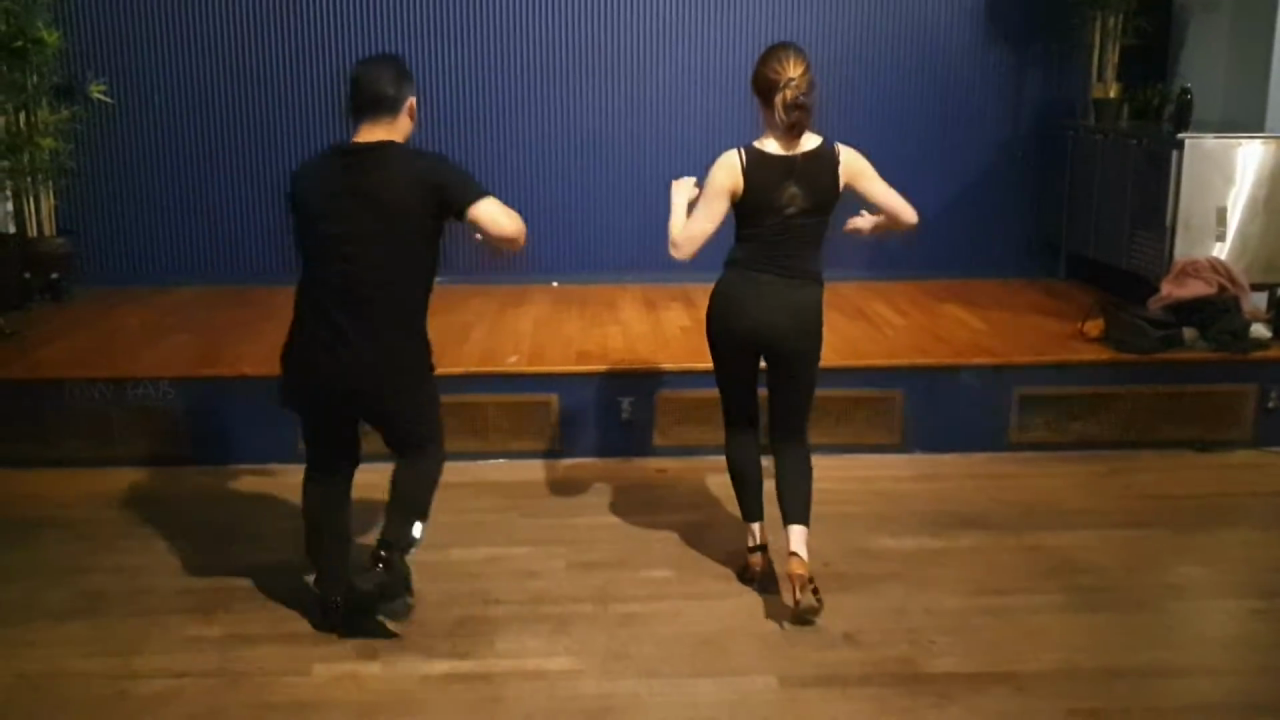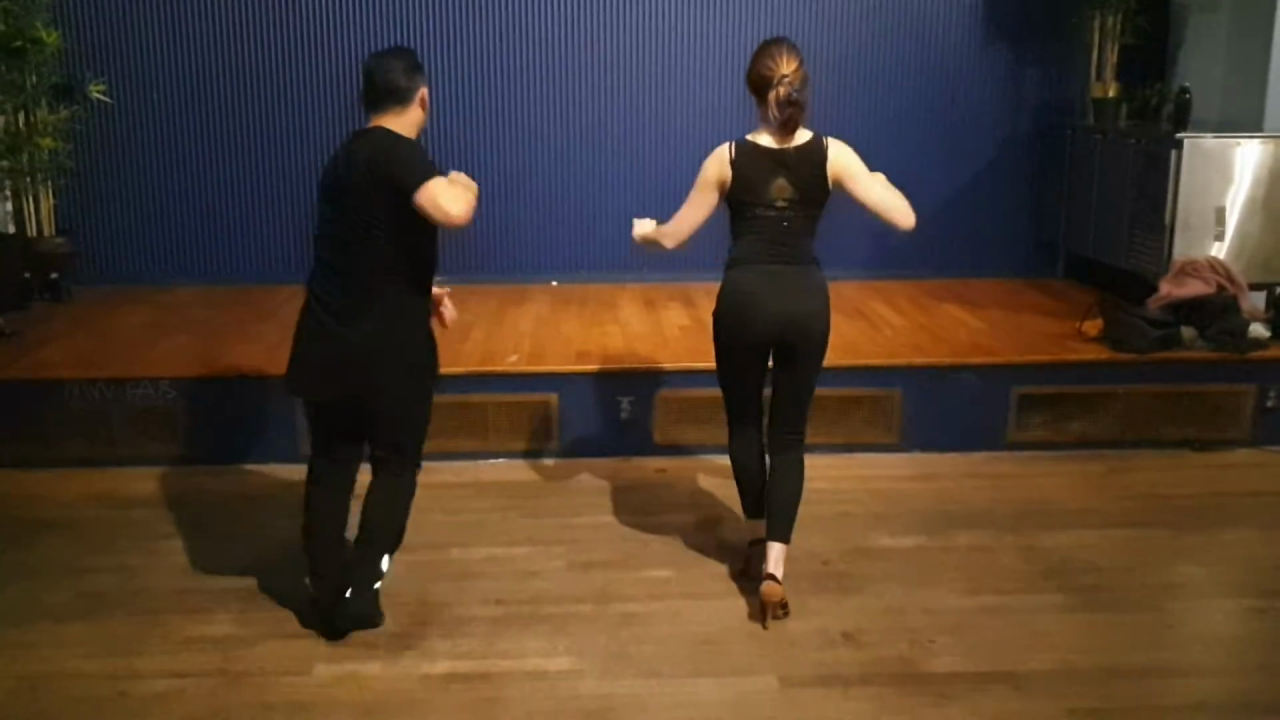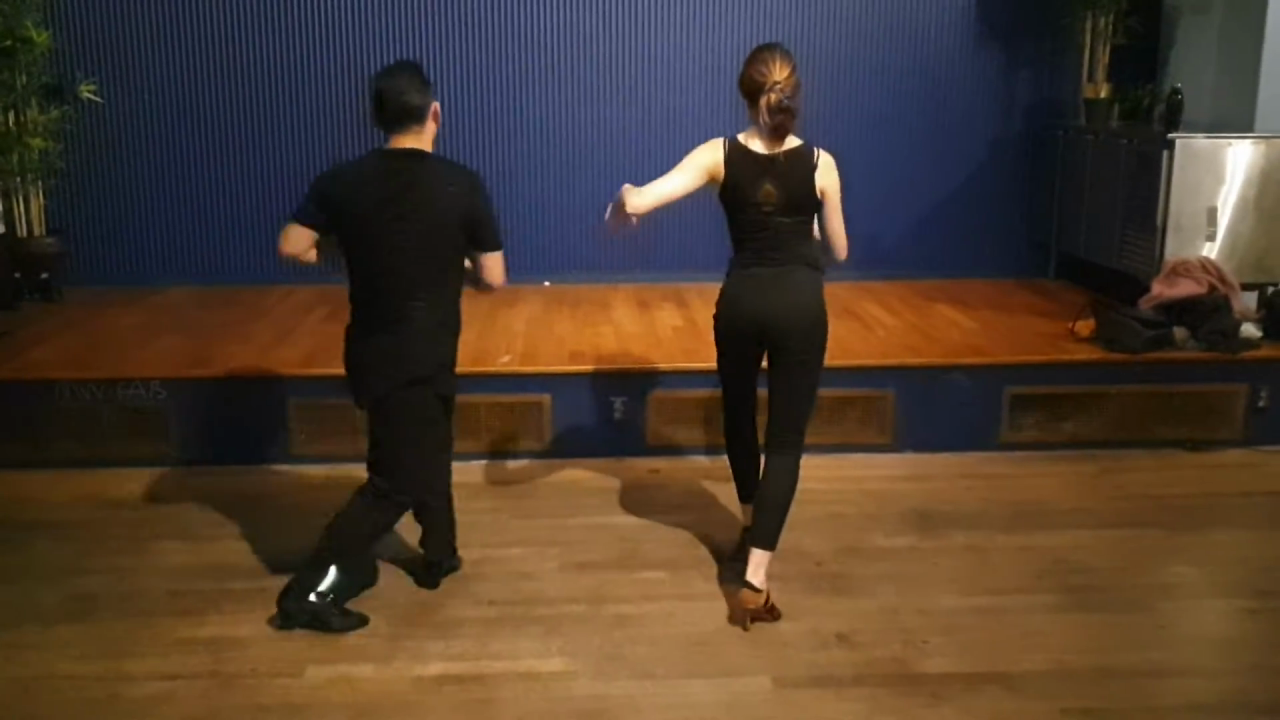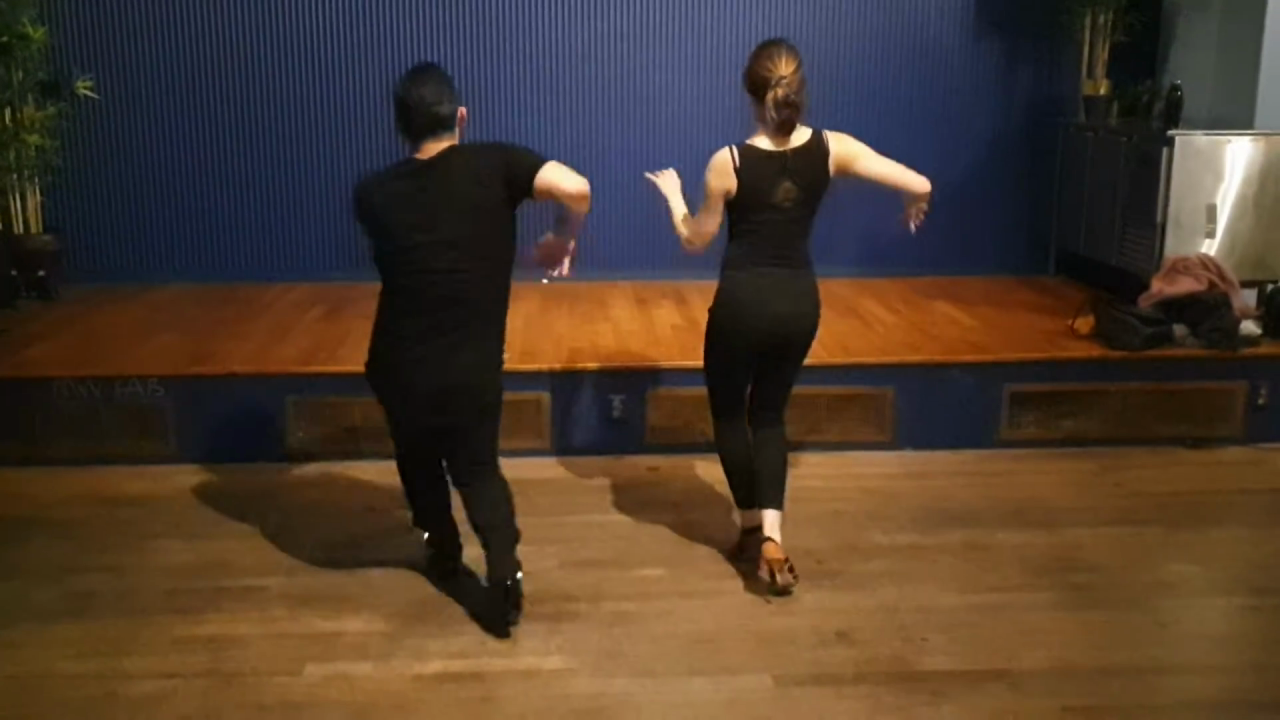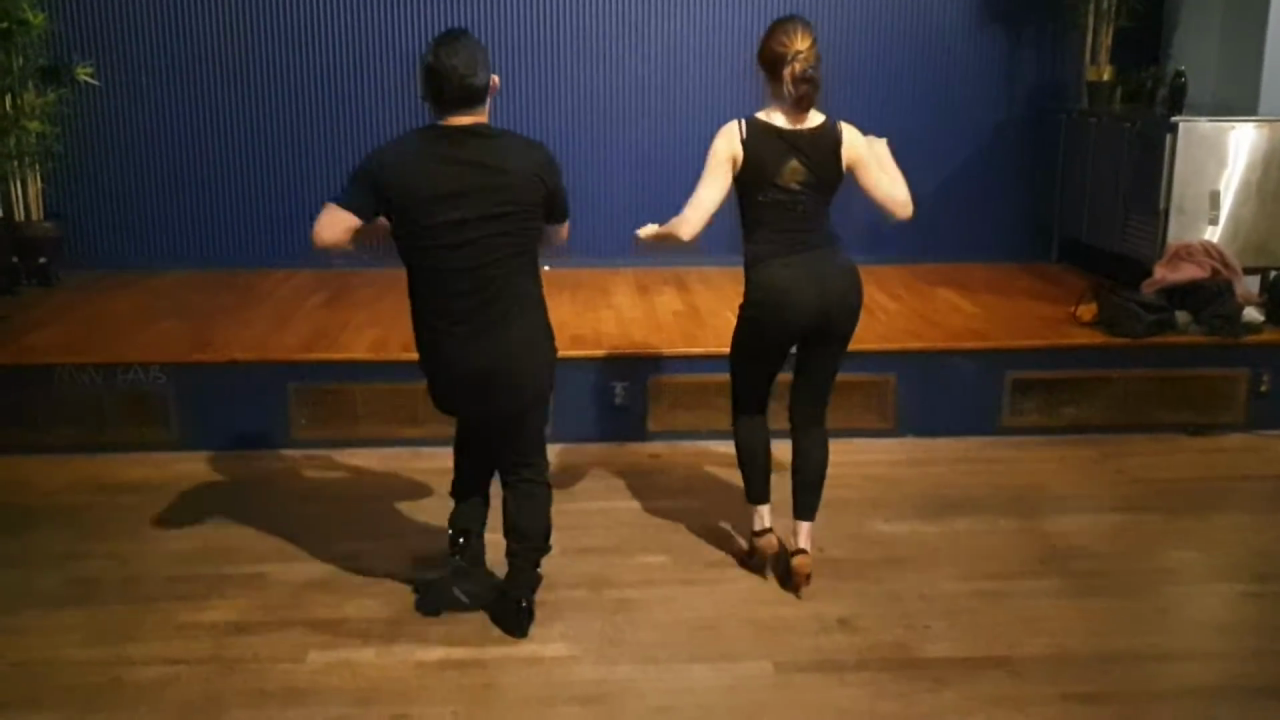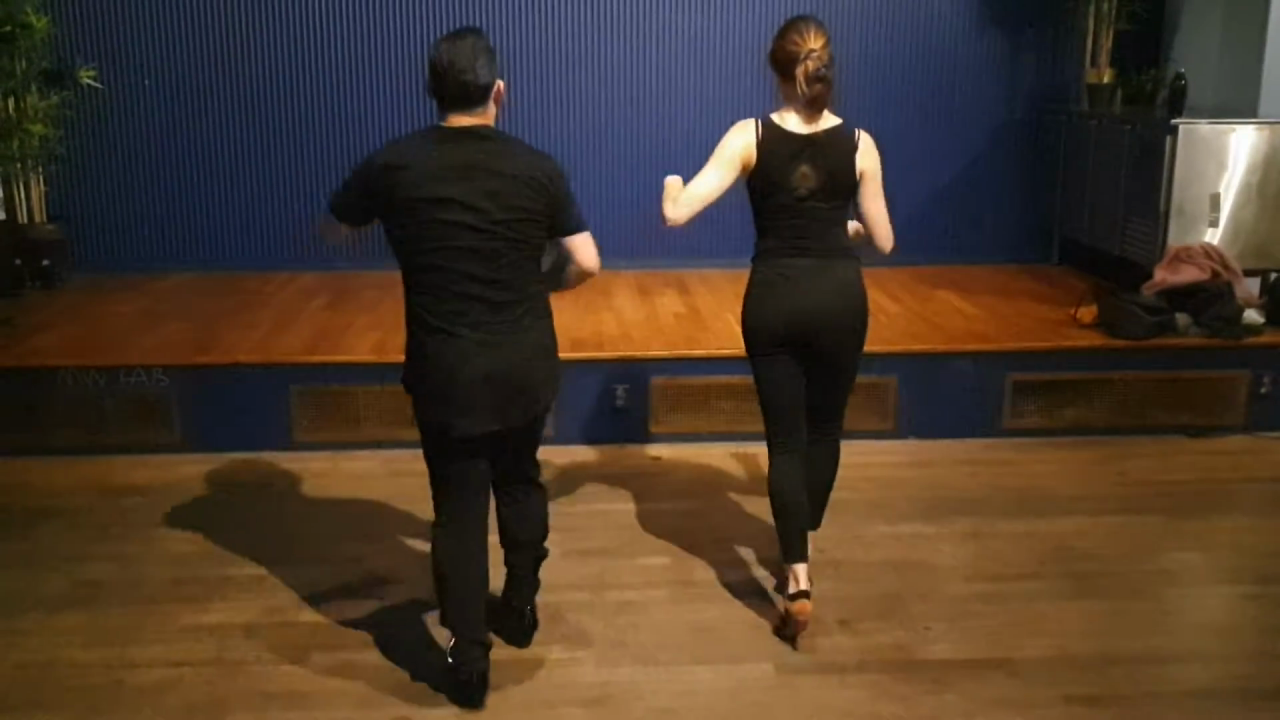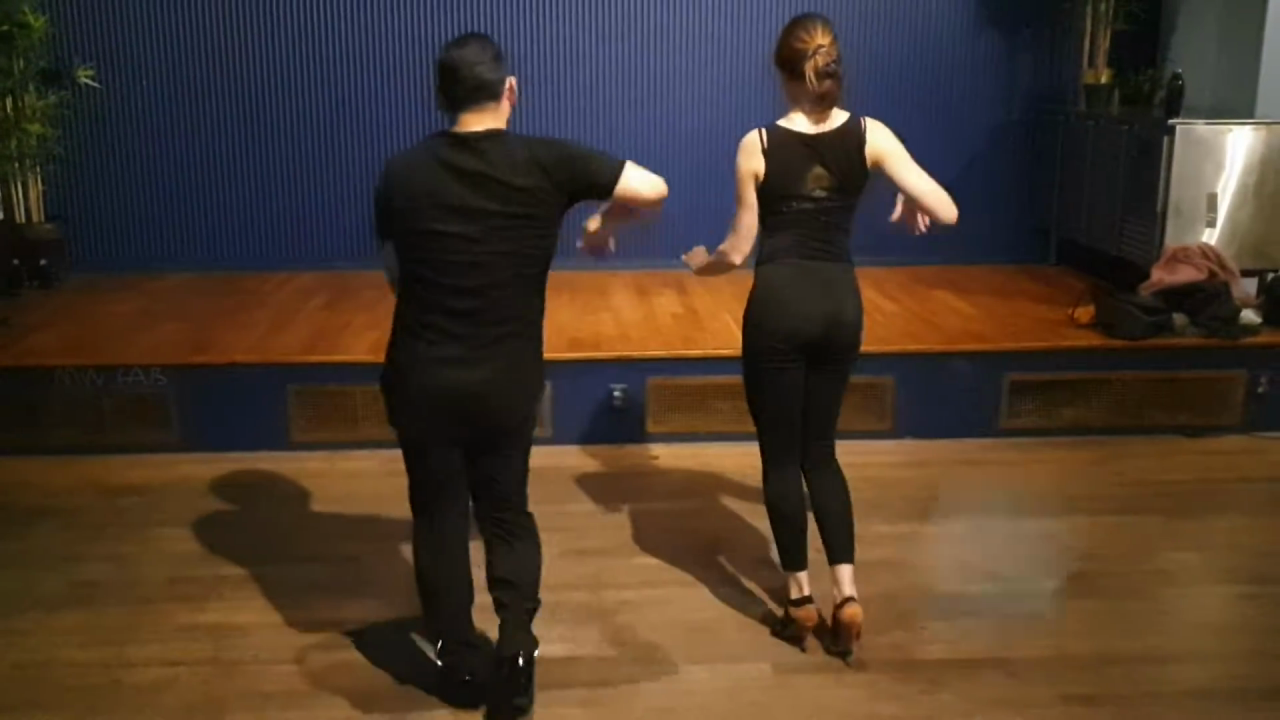
dt=0.3s
person 1, frame 1
left shoulder: (309, 176)
right shoulder: (422, 169)
right elbow: (508, 229)
right wrist: (504, 231)
left hip: (315, 358)
right hip: (392, 362)
left knee: (327, 469)
right knee: (420, 450)
left ankle: (333, 594)
right ankle: (390, 563)
person 1, frame 2
left shoulder: (344, 158)
right shoulder: (395, 154)
right elbow: (452, 212)
left wrist: (421, 290)
right wrist: (464, 187)
left hip: (322, 346)
right hip: (389, 352)
left knee: (330, 466)
right knee: (396, 465)
left ankle: (330, 595)
right ankle: (358, 591)
person 1, frame 3
left shoulder: (341, 179)
right shoulder: (460, 184)
left elbow: (291, 247)
right elbow: (493, 277)
left hip: (368, 353)
right hip: (415, 361)
left knee: (427, 449)
right knee: (394, 482)
left ankle: (439, 550)
right ankle: (313, 592)
person 1, frame 4
left shoulder: (373, 193)
right shoulder: (495, 166)
right elbow: (576, 187)
right wrist: (562, 242)
left hip: (399, 368)
right hip: (473, 369)
left knee: (417, 457)
right knee: (479, 469)
left ankle: (440, 548)
right ankle: (504, 577)
person 1, frame 5
left shoulder: (396, 161)
right shoulder: (534, 160)
left elbow: (327, 235)
right elbow: (558, 236)
left wrist: (384, 224)
left hip: (449, 355)
right hip: (524, 350)
left knee: (476, 444)
right knee: (526, 468)
left ankle: (466, 563)
right ankle: (520, 597)
person 1, frame 6
left shoulder: (393, 165)
right shoulder: (536, 168)
left elbow: (336, 224)
right elbow: (586, 264)
left hip: (445, 373)
right hip: (527, 366)
left knee: (458, 509)
right knee: (519, 481)
left ankle: (468, 658)
right ankle: (521, 608)
person 1, frame 7
left shoulder: (404, 173)
right shoulder: (550, 160)
right elbow: (649, 192)
right wrist: (606, 226)
left hip: (424, 379)
right hip: (508, 380)
left knee: (437, 521)
right knee: (507, 514)
left ankle: (456, 661)
right ankle: (514, 660)
person 2, frame 1
left shoulder: (733, 165)
right shoulder: (839, 160)
left elbow: (681, 248)
right elbow: (906, 217)
left wrist: (679, 202)
right wrist: (872, 224)
left hip: (738, 307)
right hip: (800, 311)
left knee: (741, 428)
right knee: (792, 436)
left ankle: (759, 549)
right ankle: (796, 553)
person 2, frame 2
left shoulder: (727, 158)
right shoulder: (831, 154)
left elbow: (673, 236)
right elbow: (904, 220)
left wrist: (643, 230)
right wrist: (880, 183)
left hip: (744, 301)
right hip: (806, 302)
left knee: (744, 426)
right knee: (788, 435)
left ankle: (757, 538)
right ankle: (773, 570)
person 2, frame 3
left shoulder: (717, 156)
right shoulder: (819, 164)
left elbow: (636, 205)
right elbow: (836, 252)
left wrist: (623, 198)
left hip: (739, 301)
right hip: (800, 305)
left knee: (737, 413)
right knee: (787, 443)
left ankle: (747, 524)
right ankle: (755, 582)
person 2, frame 4
left shoulder: (728, 162)
right shoulder: (831, 148)
left elbow: (694, 241)
right elbow: (920, 186)
left wrist: (672, 193)
right wrist: (917, 207)
left hip: (741, 302)
right hip: (799, 301)
left knee: (730, 416)
right knee: (768, 415)
left ankle: (750, 528)
right ankle: (772, 535)
person 2, frame 5
left shoulder: (738, 136)
right shoulder: (846, 139)
left elbow: (689, 228)
right elbow: (902, 210)
left wrist: (654, 232)
right wrist: (882, 155)
left hip: (775, 291)
right hip: (837, 285)
left knee: (748, 404)
right knee: (810, 415)
left ankle: (763, 530)
right ankle: (800, 544)
person 2, frame 6
left shoulder: (750, 136)
right shoulder: (859, 144)
left elbow: (678, 213)
right elbow: (883, 240)
left wrist: (671, 187)
left hip: (772, 300)
right hip: (839, 298)
left knee: (785, 441)
right knee: (824, 429)
left ankle: (797, 589)
right ankle: (802, 550)
person 2, frame 7
left shoulder: (759, 146)
right shoulder: (871, 137)
left elbow: (738, 252)
right elbow: (947, 210)
left wrist: (702, 259)
right wrist: (909, 204)
left hip: (778, 304)
right hip: (840, 304)
left knee: (784, 457)
right knee: (820, 446)
left ankle: (800, 601)
right ankle: (846, 592)
